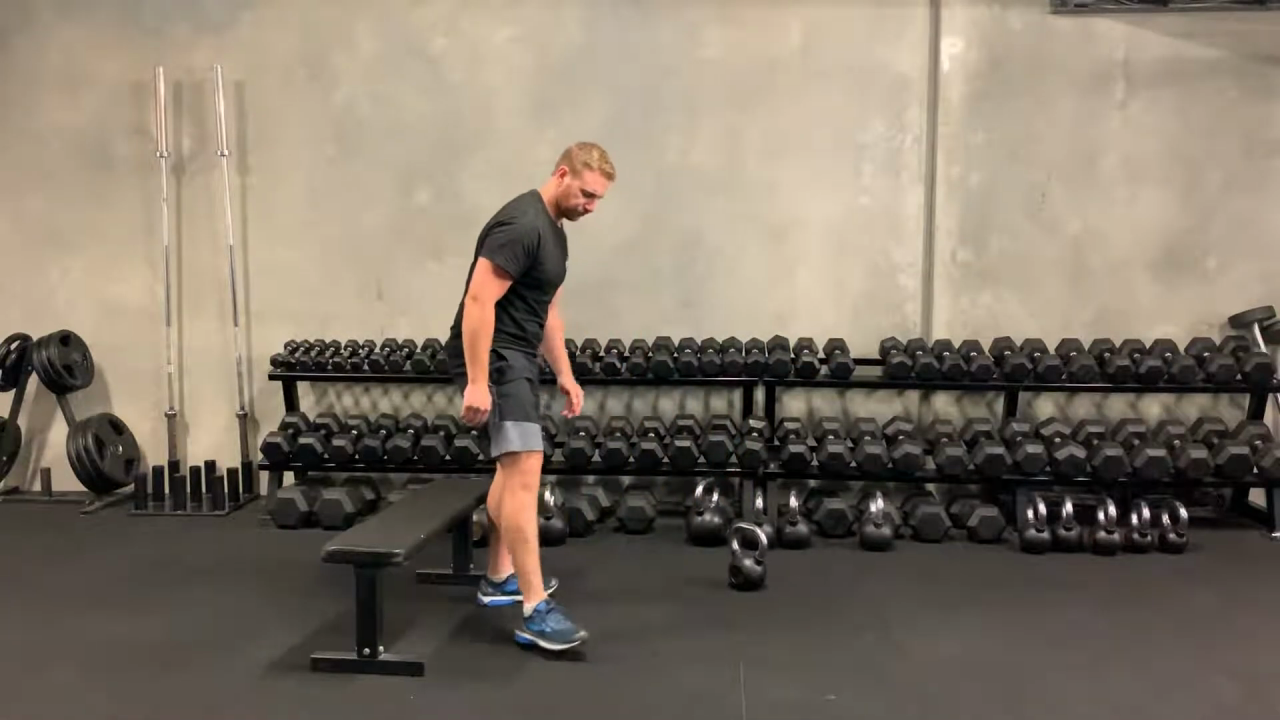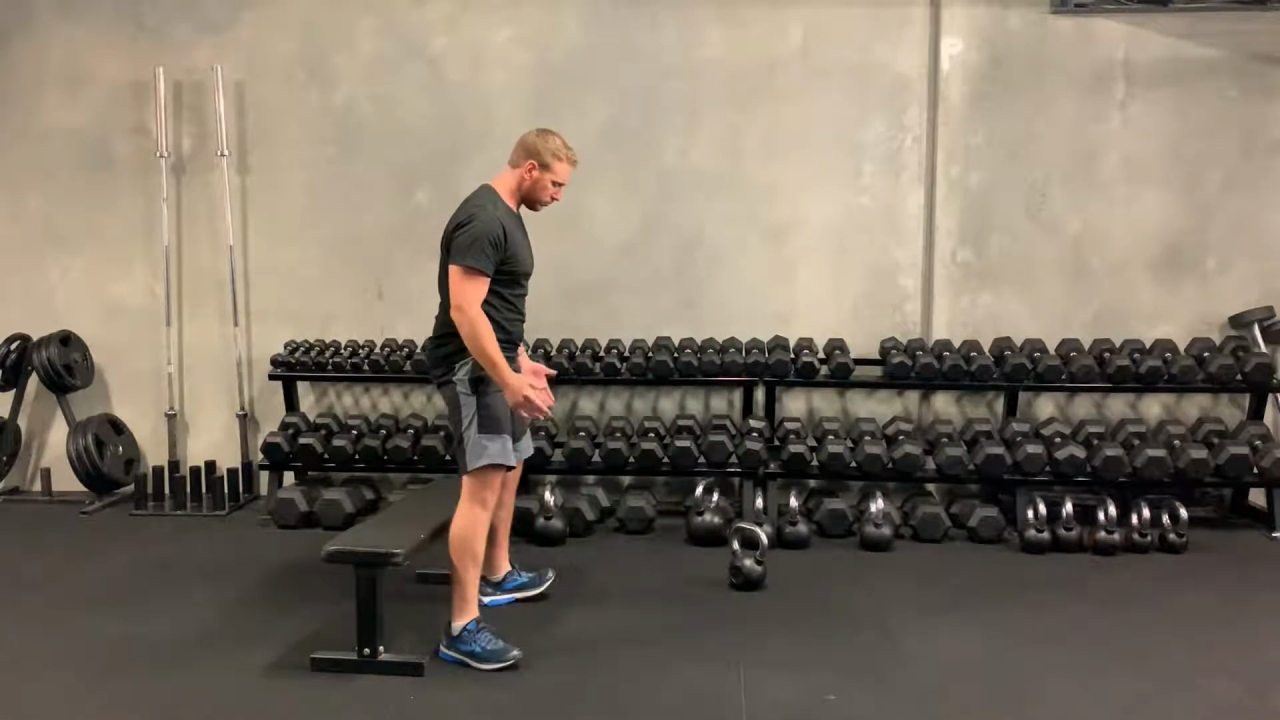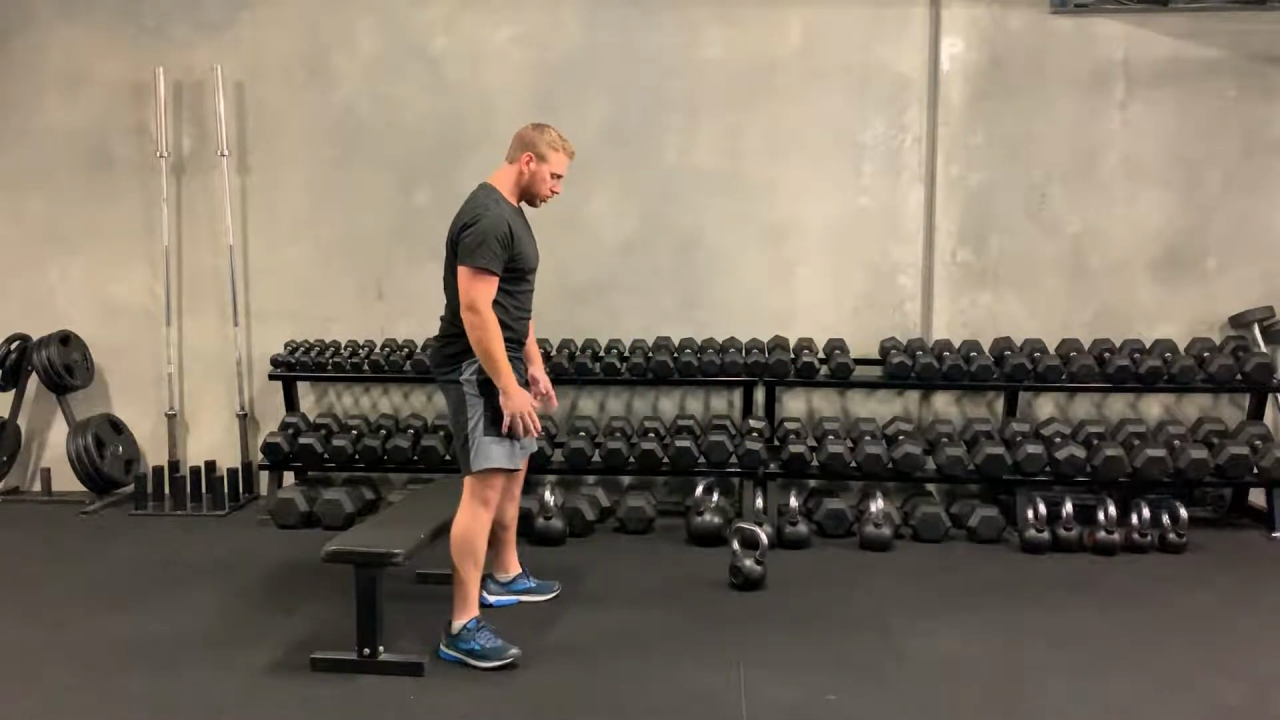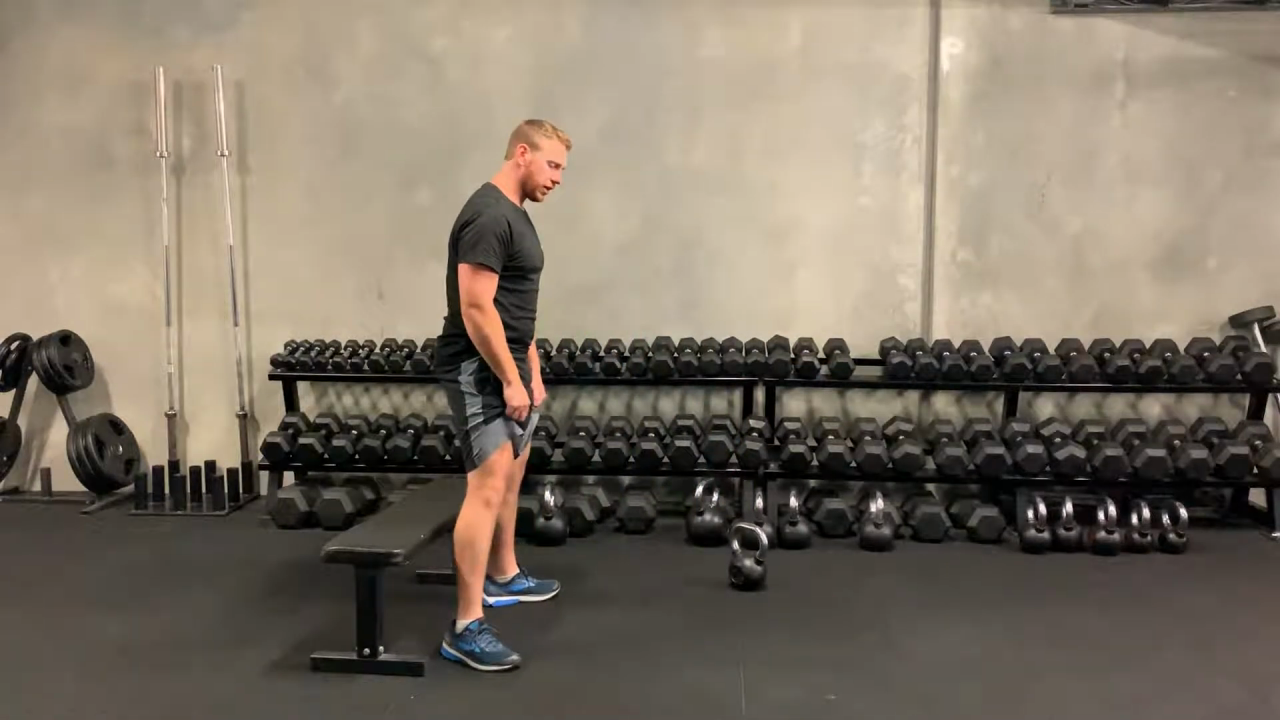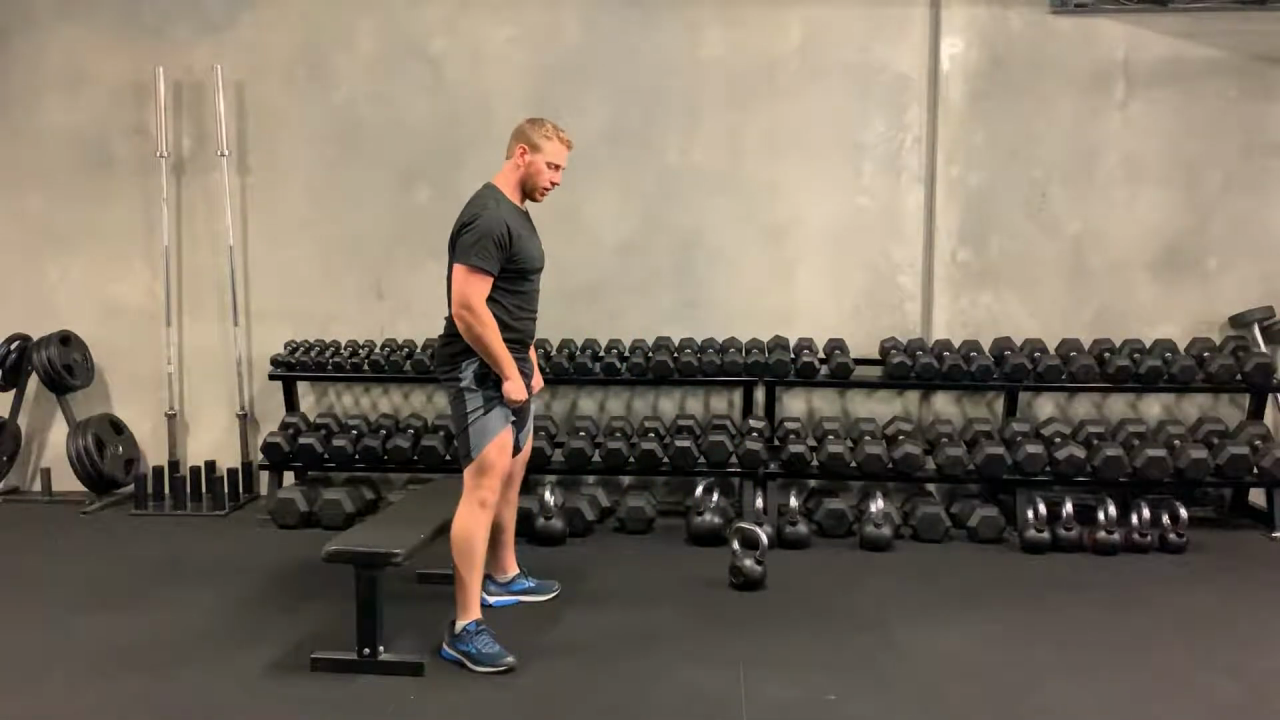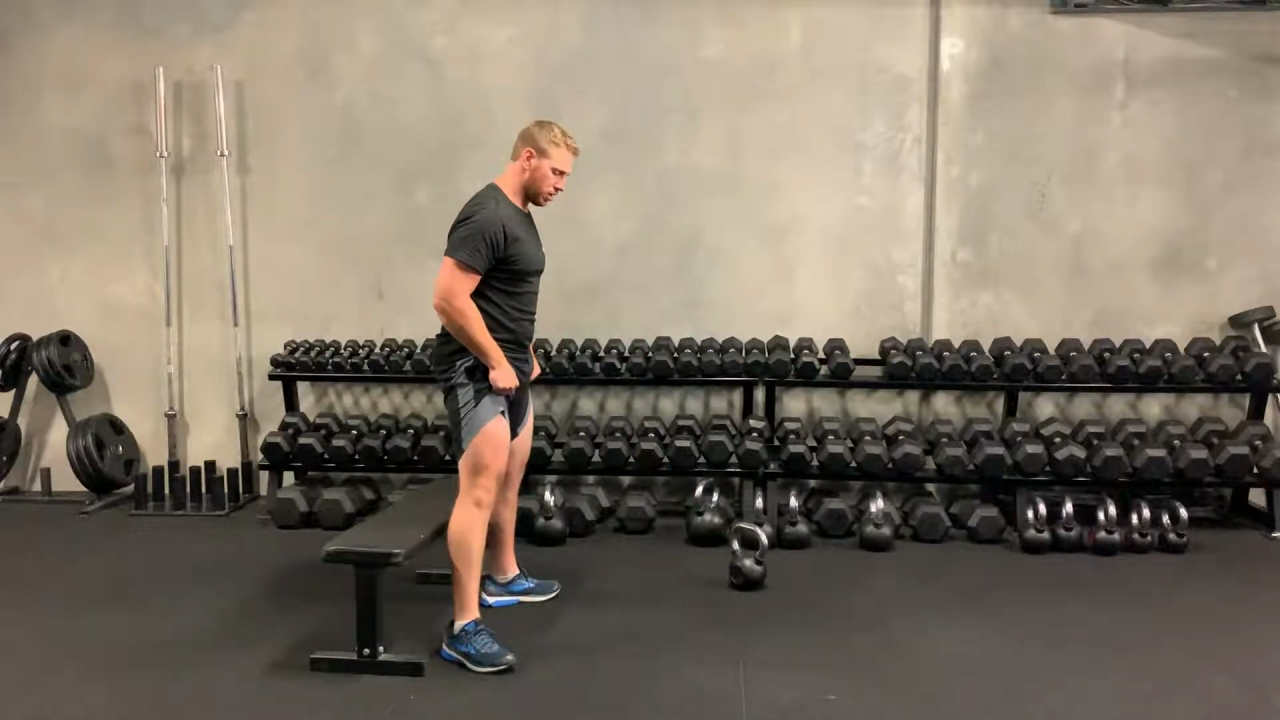
dt=0.5s
person 1, frame 1
left shoulder: (555, 231)
right shoulder: (521, 225)
left elbow: (547, 310)
right elbow: (479, 301)
left wrist: (566, 376)
right wrist: (477, 381)
left hip: (516, 356)
right hip: (494, 358)
left knee: (513, 466)
right knee: (525, 471)
left ankle: (500, 576)
right ankle: (535, 608)
person 1, frame 2
left shoulder: (506, 216)
right shoulder: (482, 220)
right elbow: (465, 310)
left wrist: (522, 363)
right wrist: (508, 380)
left hip: (493, 365)
right hip: (470, 368)
left knee: (508, 469)
right knee: (483, 486)
left ankle: (498, 575)
right ankle: (462, 628)
person 1, frame 3
left shoulder: (509, 213)
right shoulder: (487, 219)
right elbow: (476, 311)
left wrist: (534, 366)
right wrist: (508, 388)
left hip: (502, 364)
right hip: (477, 369)
left knee: (512, 472)
right knee: (485, 486)
left ankle: (505, 575)
right ankle: (462, 627)
person 1, frame 4
left shoulder: (515, 214)
right shoulder: (488, 216)
right elbow: (475, 307)
left wrist: (532, 370)
right wrist: (509, 380)
left hip: (507, 366)
right hip: (479, 369)
left knee: (511, 476)
right knee: (487, 487)
left ankle: (504, 577)
right ankle: (467, 628)
person 1, frame 5
left shoulder: (517, 214)
right shoulder: (488, 218)
right elbow: (467, 307)
left wrist: (529, 366)
right wrist: (508, 373)
left hip: (508, 365)
right hip: (480, 369)
left knee: (511, 477)
right knee: (484, 487)
left ankle: (504, 576)
right ankle: (465, 627)
person 1, frame 6
left shoulder: (520, 215)
right shoulder: (486, 217)
right elbow: (449, 299)
left wrist: (527, 355)
right wrist: (495, 363)
left hip: (509, 366)
right hip: (476, 366)
left knee: (510, 478)
right knee: (481, 486)
left ankle: (504, 576)
right ankle: (464, 628)
